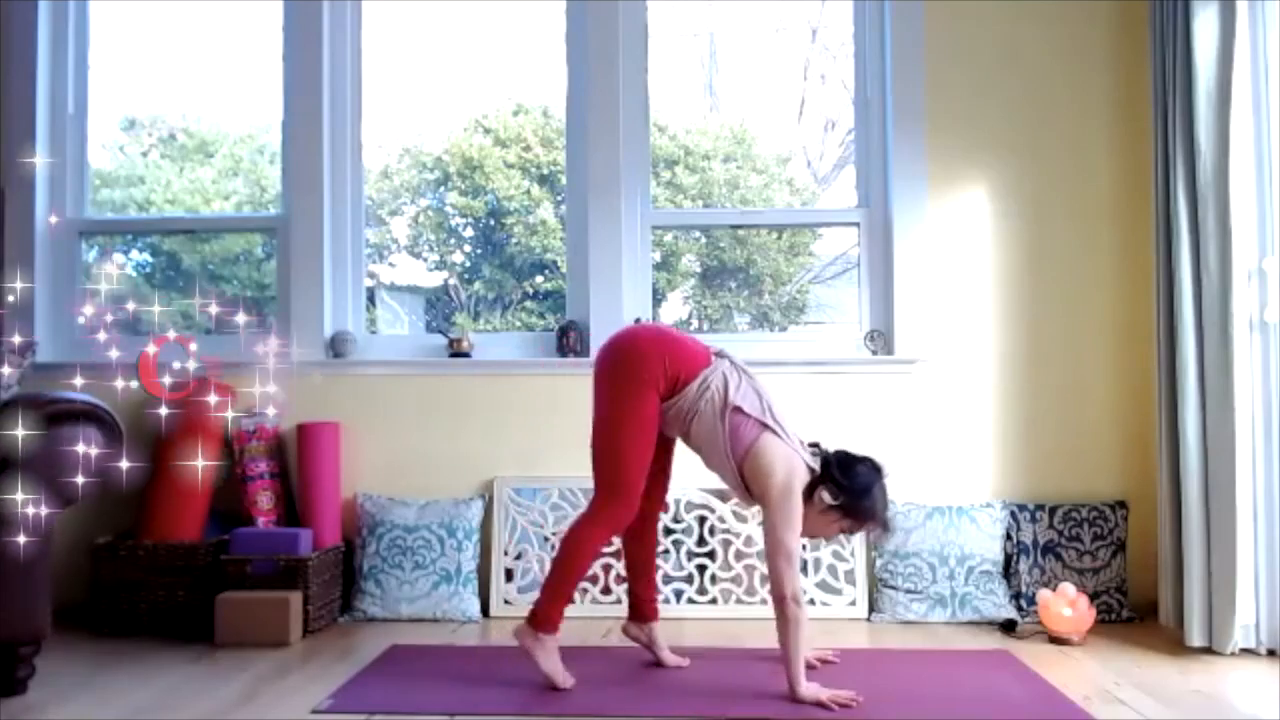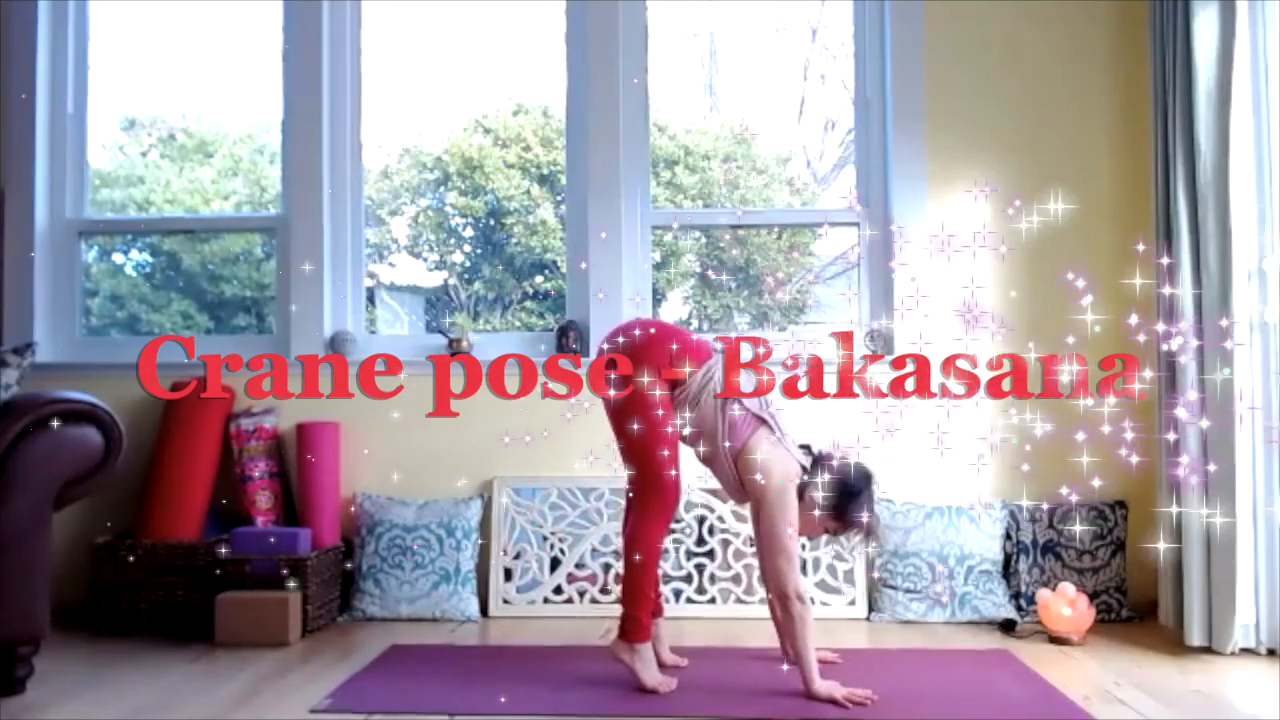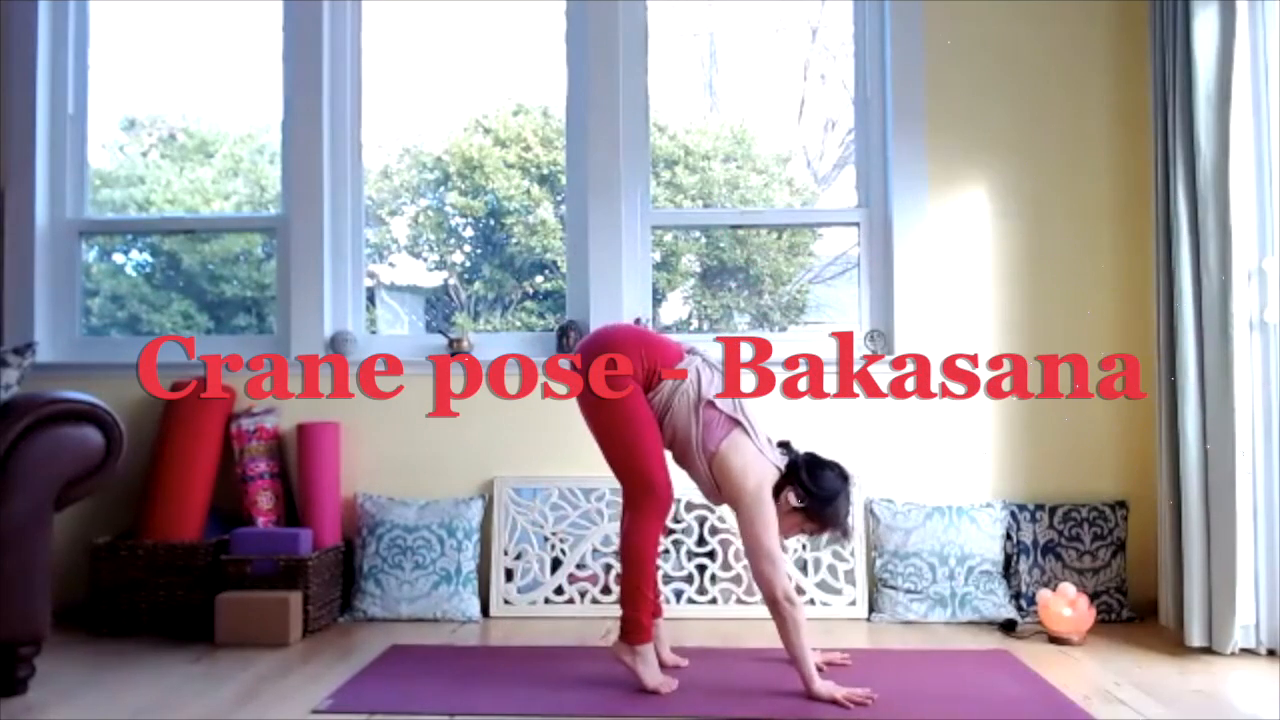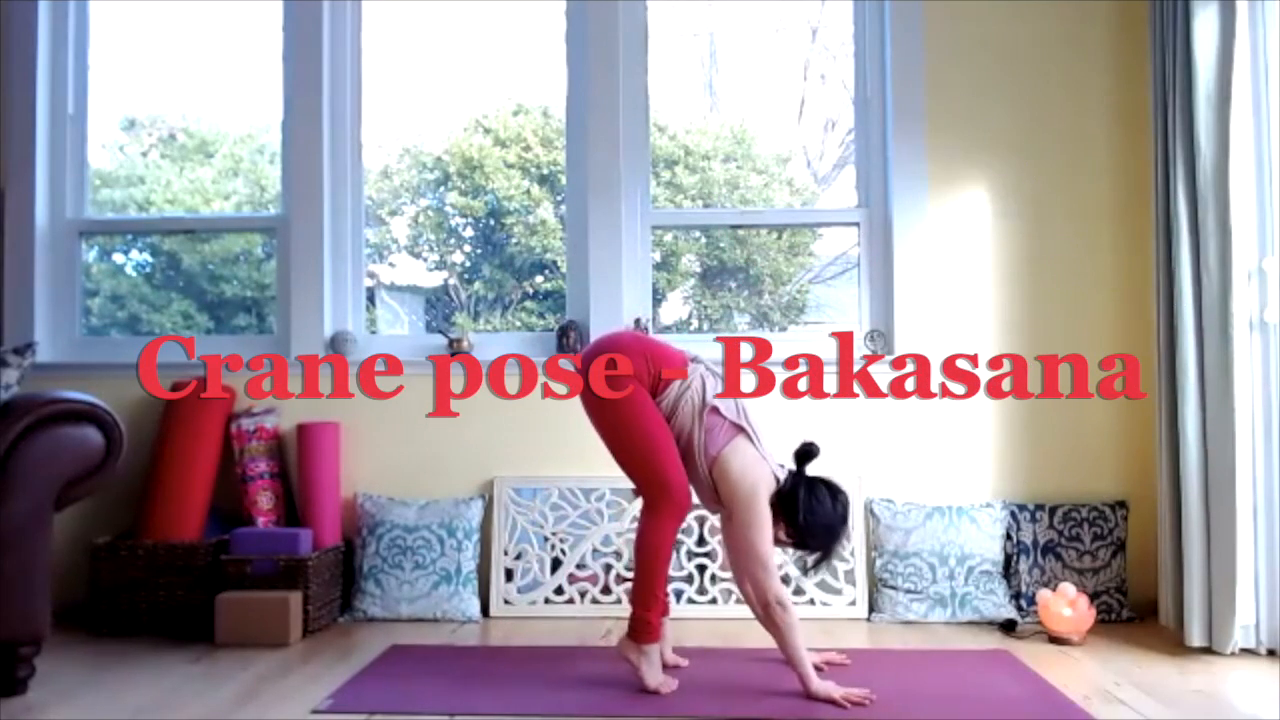
dt=1s
person 1, frame 1
left shoulder: (794, 471)
right shoulder: (785, 481)
left elbow: (781, 580)
right elbow: (789, 592)
left wrist: (794, 648)
right wrist: (799, 685)
left hip: (659, 364)
right hip: (643, 362)
left knee: (647, 504)
right knee: (617, 507)
left ankle: (643, 621)
right ankle: (541, 629)
person 1, frame 2
left shoulder: (775, 474)
right shoulder: (779, 484)
left elbow: (772, 573)
right elbow: (792, 592)
left wrist: (791, 649)
right wrist: (813, 681)
left hip: (658, 360)
right hip: (639, 356)
left knee: (650, 500)
right knee: (658, 502)
left ankle: (651, 630)
right ankle: (635, 639)
person 1, frame 3
left shoulder: (770, 474)
right shoulder: (755, 486)
left elbow: (776, 587)
right elbow: (781, 594)
left wrist: (804, 653)
right wrist: (813, 681)
left hip: (640, 364)
right hip: (616, 359)
left knee: (646, 500)
right knee: (652, 501)
left ankle: (651, 631)
right ankle: (636, 641)
person 1, frame 4
left shoulder: (762, 485)
right shoulder: (752, 494)
left elbow: (748, 579)
right elbow: (773, 599)
left wrist: (798, 653)
right wrist: (811, 682)
left hip: (642, 371)
right hip: (620, 366)
left knee: (666, 501)
right knee: (670, 500)
left ankle: (656, 632)
right ankle: (642, 639)
